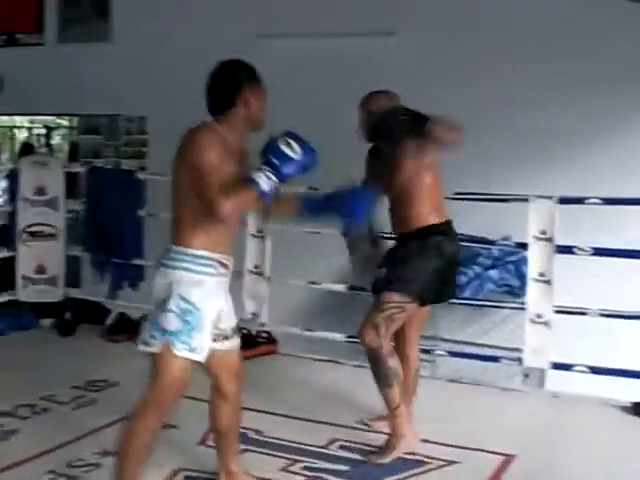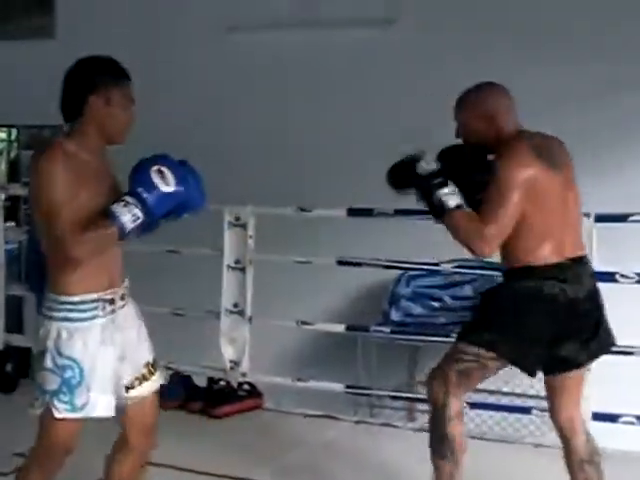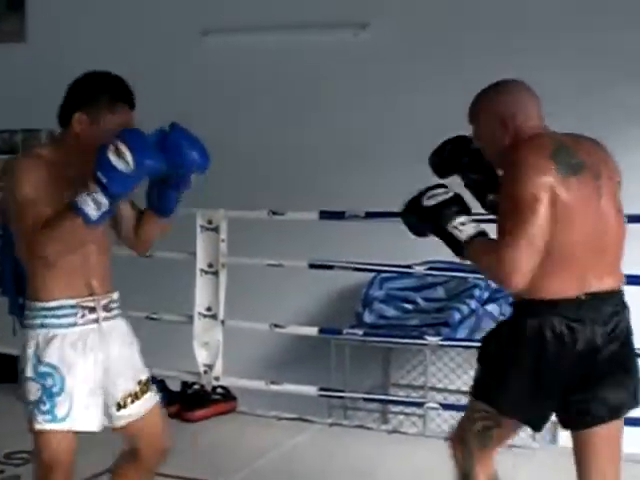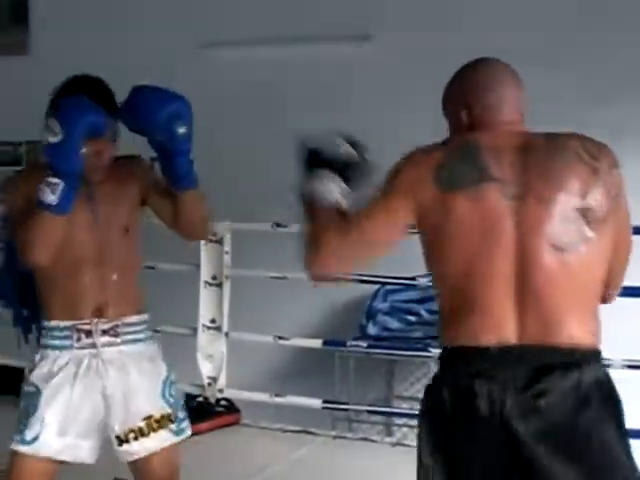
dt=0.7s
person 1, frame 1
left shoulder: (237, 148)
right shoulder: (204, 140)
left elbow: (259, 204)
right elbow: (222, 208)
right wrist: (273, 173)
left hip: (215, 280)
right hip: (190, 276)
left knee: (230, 382)
right knee: (161, 398)
person 1, frame 2
left shoulder: (98, 161)
right shoulder: (54, 163)
right elbow: (74, 247)
left wrist: (156, 210)
right wrist: (139, 202)
left hip: (121, 314)
right hip: (75, 322)
left knee: (142, 433)
person 1, frame 3
left shoulder: (107, 168)
left elbow: (140, 240)
right elbow: (47, 250)
left wrist: (167, 193)
right wrist: (103, 189)
left hip: (109, 324)
right hip: (57, 329)
left knee: (153, 447)
person 1, frame 4
left shoulder: (133, 174)
left elbow: (195, 228)
right elbow: (34, 254)
left wrist: (176, 155)
right wrist: (60, 174)
left hip: (132, 348)
right hip: (64, 354)
person 2, frame 1
left shoulder: (409, 143)
right shoulder: (378, 155)
left elbow: (453, 134)
right elbow: (362, 198)
left wrist: (416, 123)
left hip: (430, 244)
right hip: (419, 245)
left knee: (373, 333)
right knee: (405, 335)
left ankle: (402, 429)
right ankle: (402, 415)
person 2, frame 2
left shoulder: (515, 158)
right shoulder: (549, 147)
left elbow: (484, 242)
left wrist: (439, 193)
left hip: (535, 293)
right hip: (577, 287)
left knee: (443, 388)
right knee: (569, 418)
person 2, frame 3
left shoulder: (530, 161)
right shoulder: (596, 154)
left elbow: (513, 273)
left wrist: (455, 224)
left hip: (548, 332)
left knee: (470, 447)
person 2, frame 4
left shoulder: (430, 169)
right shoulder: (595, 163)
left elbow: (325, 259)
left wrist: (323, 185)
left hip: (470, 394)
right hip: (573, 390)
